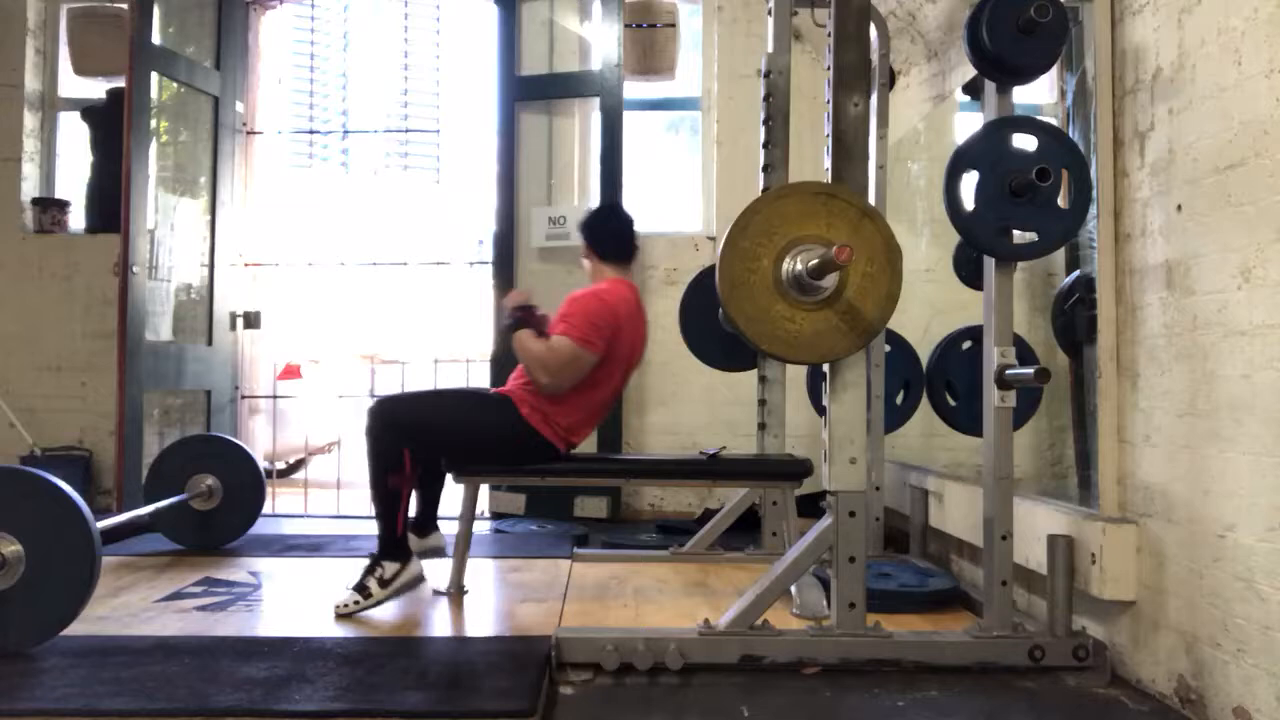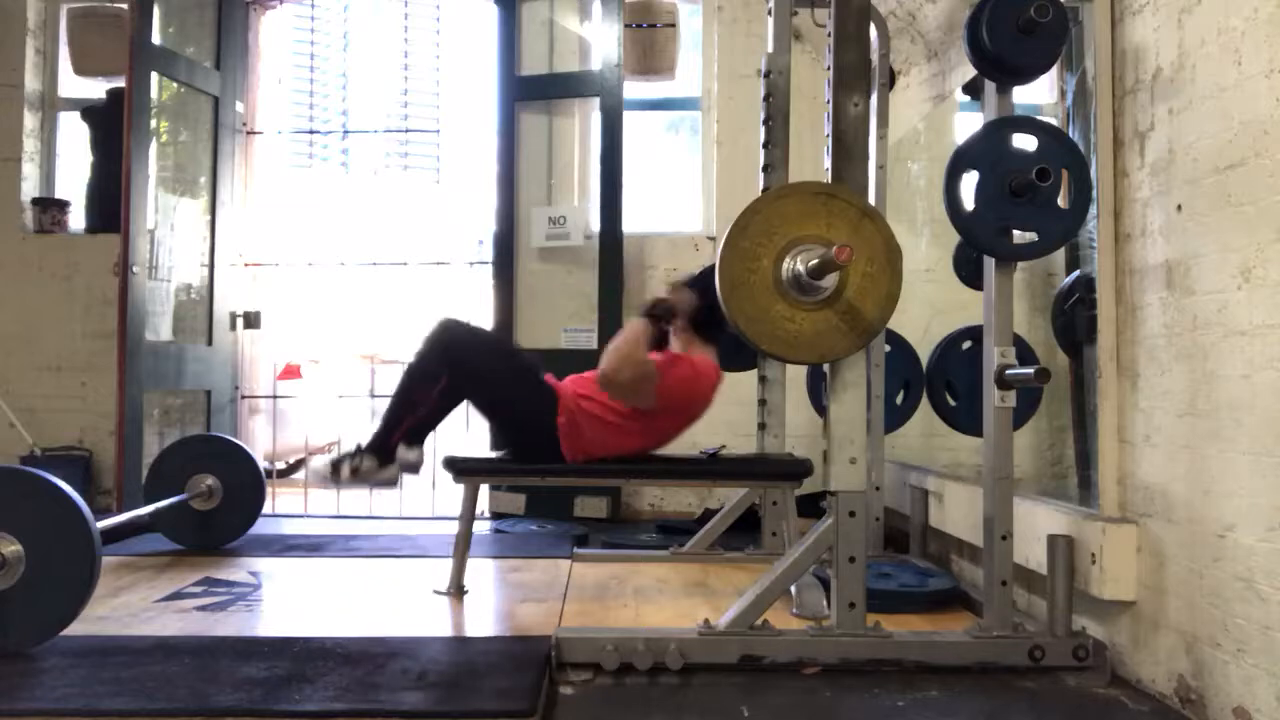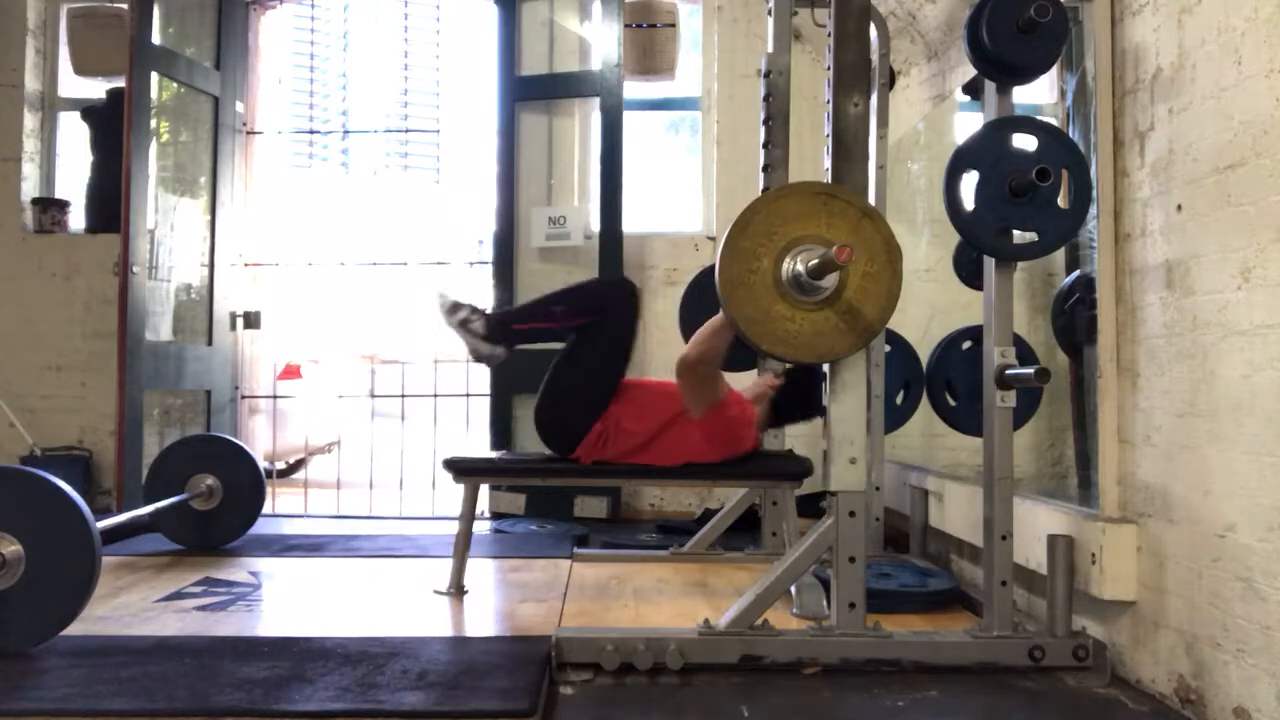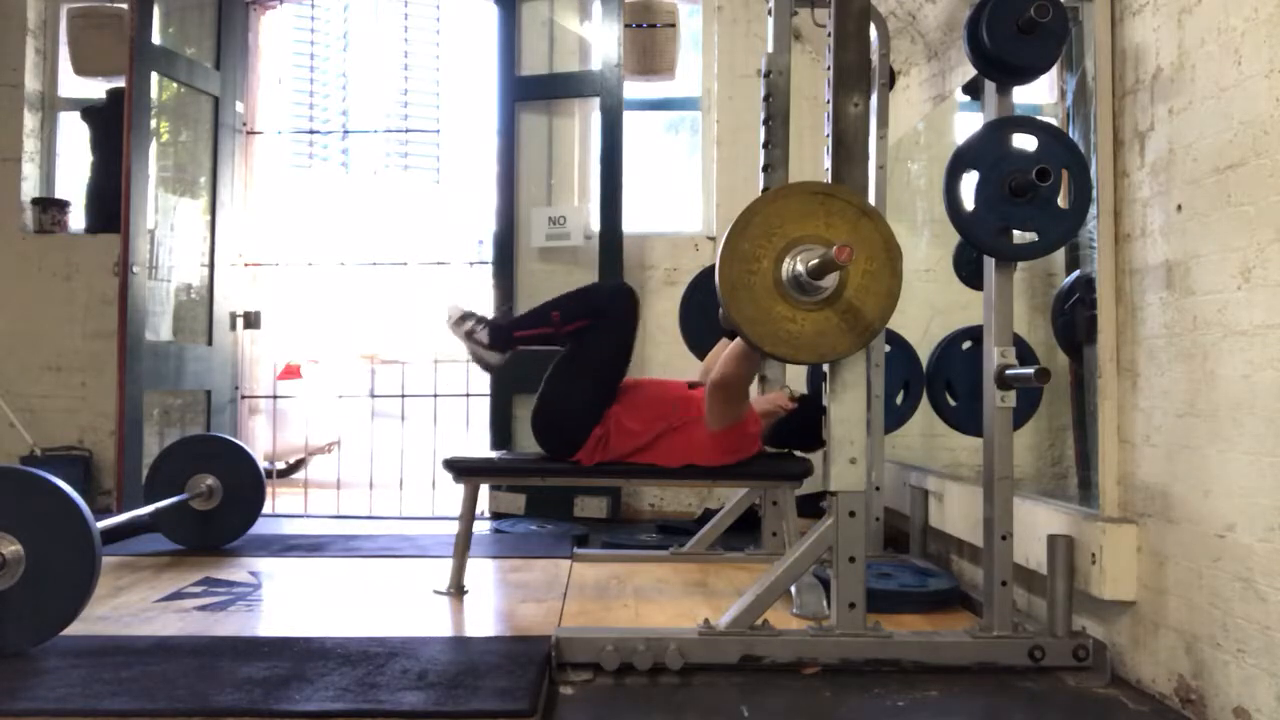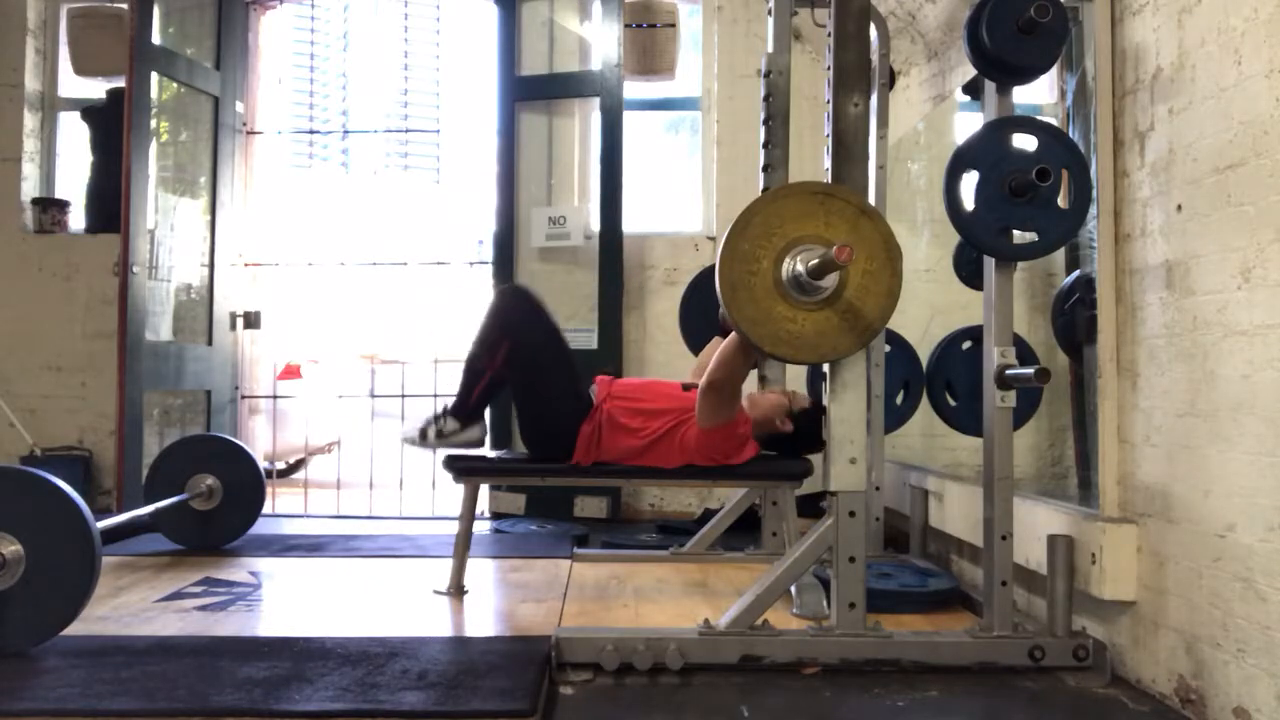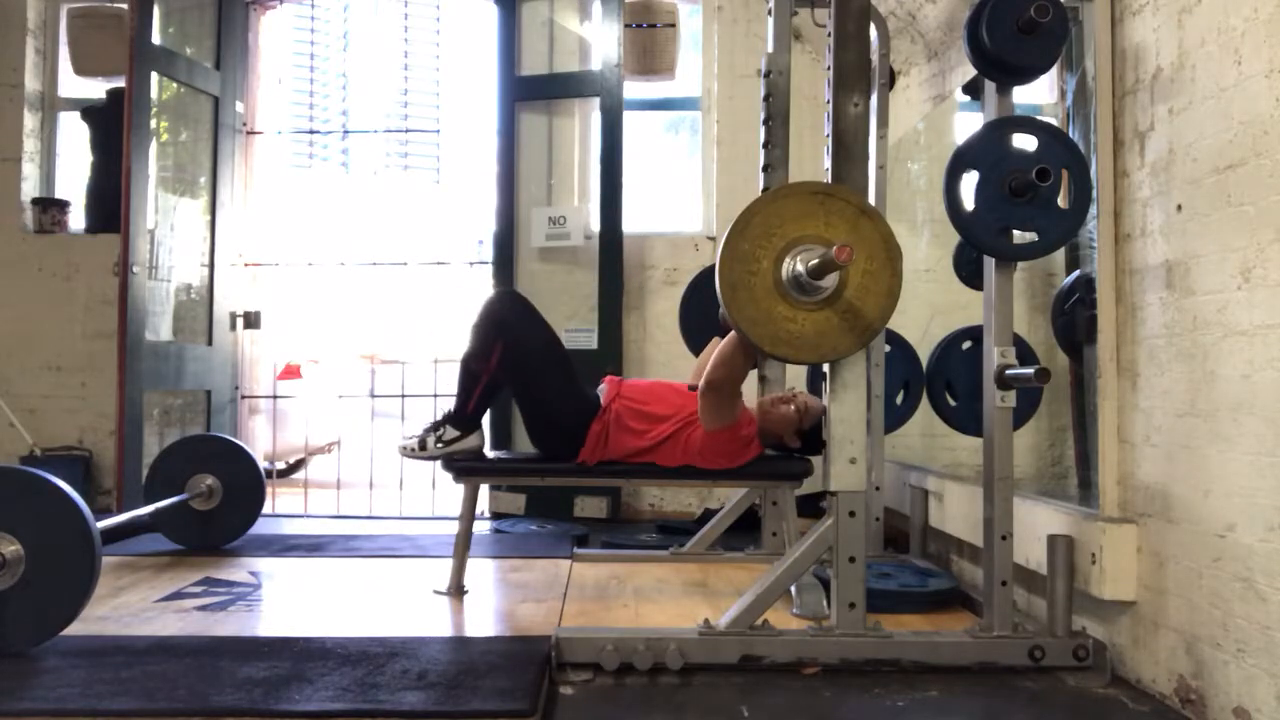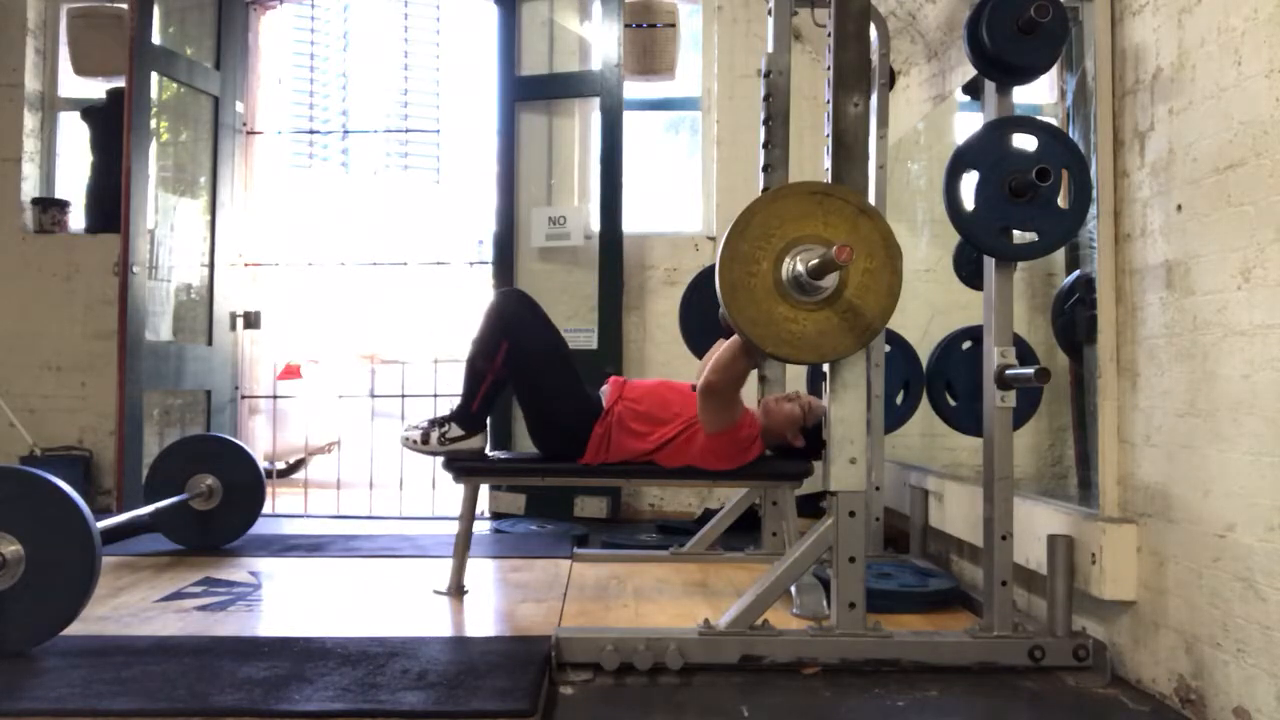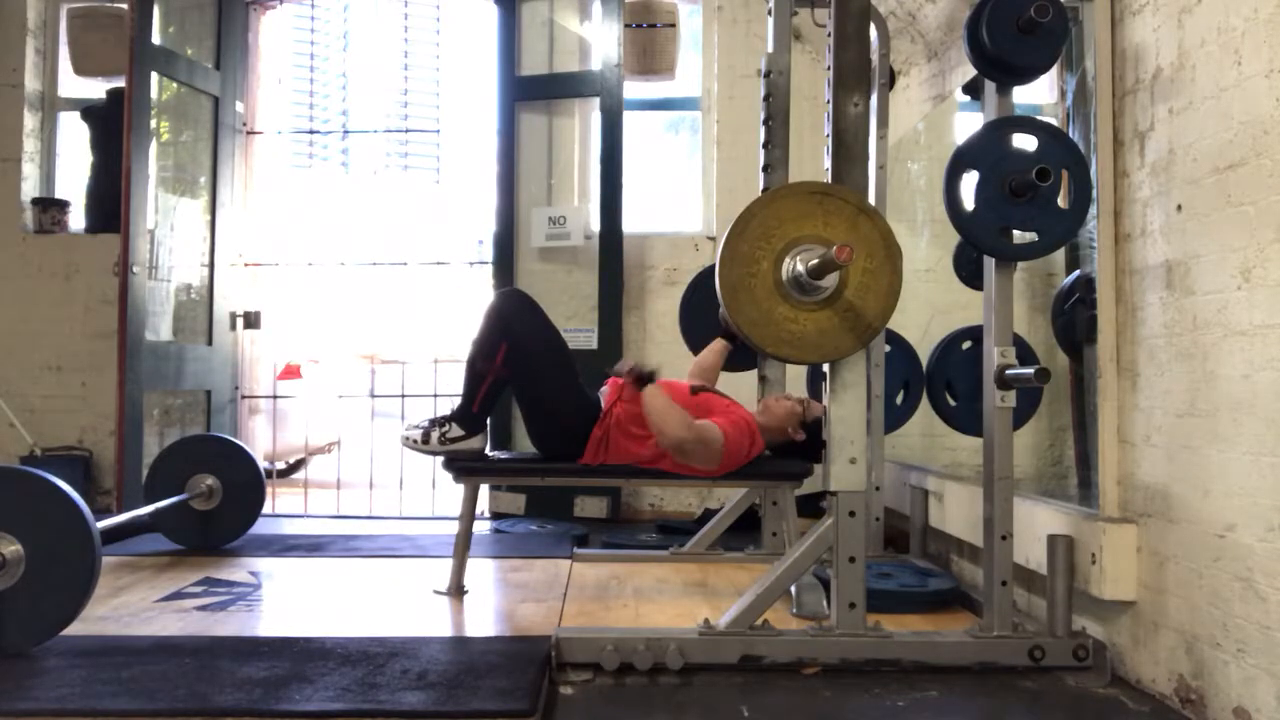
dt=0.4s
person 1, frame 1
left shoulder: (599, 299)
right shoulder: (627, 301)
left elbow: (553, 375)
left wrist: (518, 323)
right wrist: (535, 325)
left hip: (530, 430)
right hip: (537, 427)
left knee: (390, 417)
right knee: (424, 412)
left ankle: (393, 559)
right ankle: (423, 529)
person 1, frame 2
left shoulder: (683, 375)
right shoulder: (704, 373)
left elbow: (613, 376)
left wrist: (653, 315)
right wrist: (661, 319)
left hip: (554, 431)
right hip: (559, 425)
left knee: (452, 342)
right knee: (469, 347)
left ankle: (379, 458)
right ankle: (404, 443)
person 1, frame 3
left shoulder: (728, 422)
right shoulder: (740, 426)
left elbow: (691, 362)
right elbow: (698, 363)
left hip: (575, 427)
right hip: (582, 426)
left knee: (616, 295)
right knee: (614, 301)
left ankle: (492, 332)
right ankle: (494, 333)
person 1, frame 4
left shoulder: (735, 436)
right shoulder: (736, 428)
left elbow: (724, 382)
right elbow: (710, 377)
left hip: (574, 429)
right hip: (587, 426)
left knee: (617, 299)
right knee: (614, 303)
left ankle: (495, 337)
right ankle: (499, 336)
person 1, frame 5
left shoulder: (730, 440)
right shoulder: (735, 428)
left elbow: (716, 381)
right elbow: (703, 376)
right wrist: (735, 325)
left hip: (569, 433)
right hip: (583, 416)
left knee: (513, 307)
right knee: (515, 307)
left ankle: (462, 421)
right ankle: (465, 419)
person 1, frame 6
left shoulder: (737, 440)
right shoulder: (740, 426)
left elbow: (715, 380)
right elbow: (704, 377)
right wrist: (737, 324)
left hip: (577, 431)
right hip: (590, 412)
left knee: (503, 312)
right knee: (508, 309)
left ankle: (461, 428)
right ankle: (462, 425)
person 1, frame 7
left shoulder: (740, 440)
right shoulder: (742, 428)
left elbow: (711, 386)
right elbow: (711, 381)
right wrist: (737, 330)
left hip: (580, 433)
right hip: (593, 415)
left knee: (510, 310)
right knee: (513, 308)
left ankle: (465, 427)
right ankle: (465, 423)
person 1, frame 8
left shoulder: (740, 436)
right shoulder: (738, 424)
left elbow: (679, 440)
right elbow: (695, 384)
left wrist: (643, 381)
right wrist: (730, 335)
left hip: (580, 434)
right hip: (591, 415)
left knee: (509, 309)
right knee: (513, 308)
left ankle: (466, 427)
right ankle: (467, 423)
